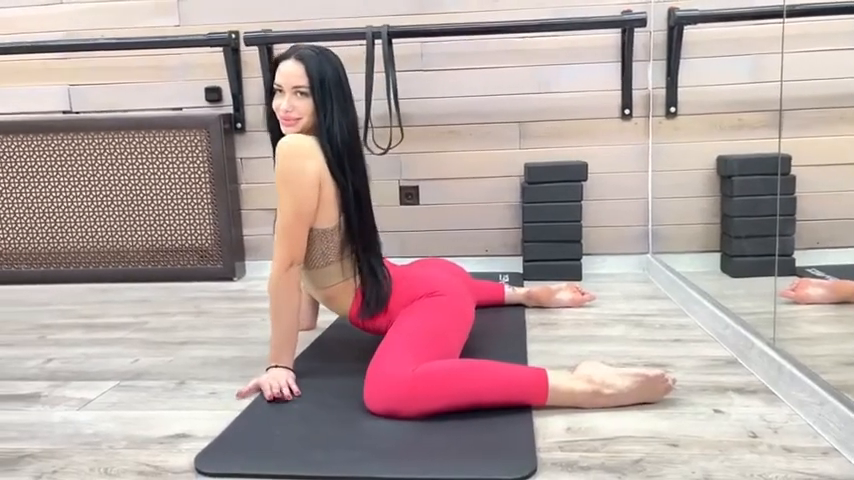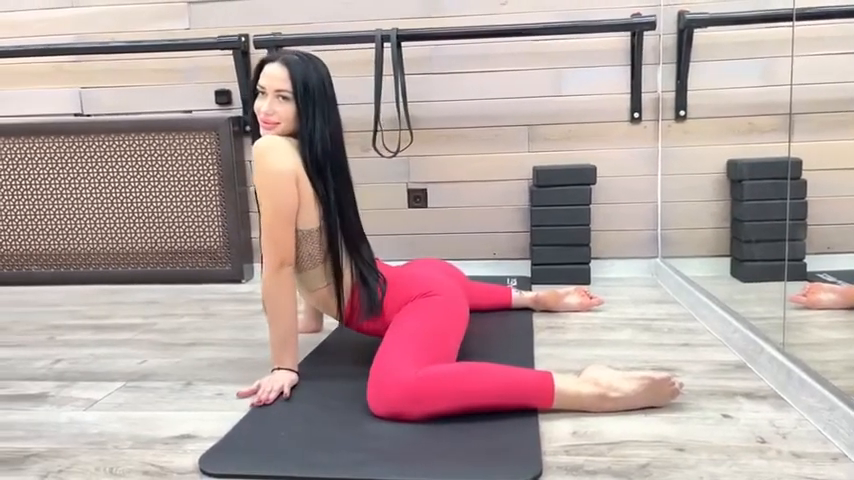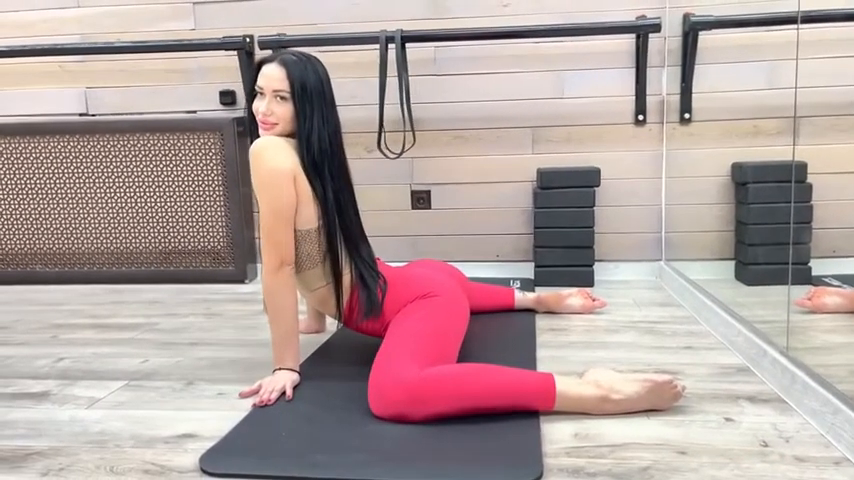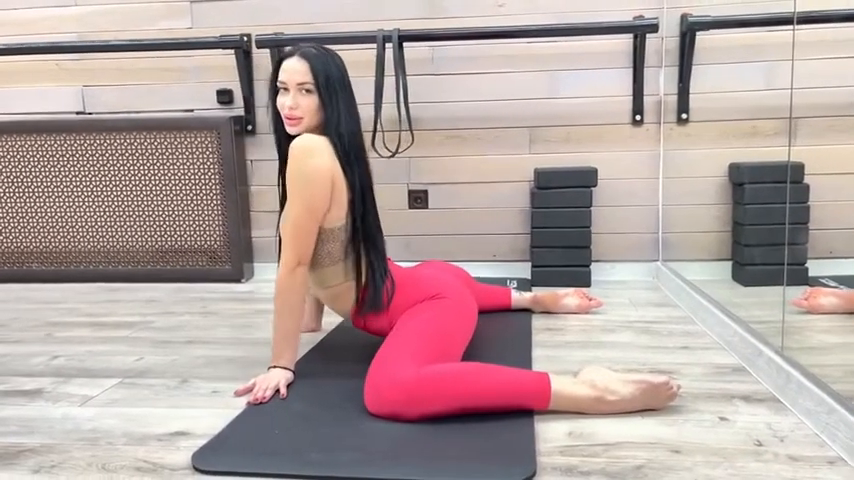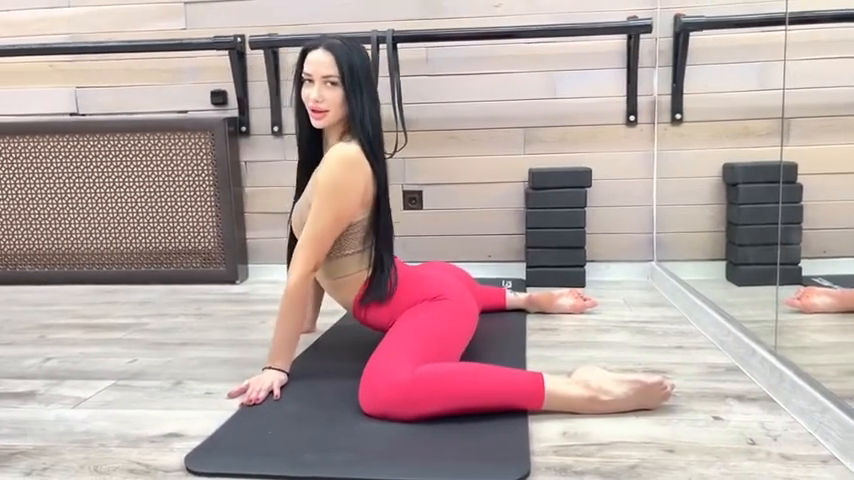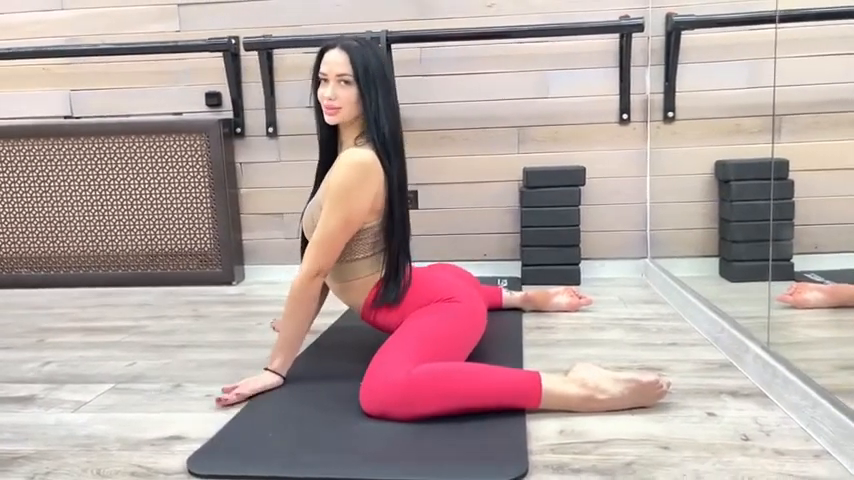
dt=0.5s
person 1, frame 1
left shoulder: (296, 151)
right shoulder: (323, 150)
left elbow: (287, 264)
right elbow: (314, 255)
left wrist: (280, 364)
right wrist: (307, 314)
left hip: (426, 297)
right hip: (415, 282)
left knee: (389, 392)
left ankle: (585, 385)
right ankle: (528, 293)
person 1, frame 2
left shoulder: (272, 152)
right shoulder: (308, 152)
left elbow: (279, 265)
left wrist: (284, 365)
right wrist: (312, 316)
left hip: (420, 297)
right hip: (415, 281)
left knee: (393, 393)
left ankle: (591, 389)
right ankle: (536, 298)
person 1, frame 3
left shoulder: (270, 154)
right shoulder: (310, 153)
left elbow: (278, 265)
left wrist: (285, 365)
right wrist: (316, 315)
left hip: (416, 297)
right hip: (412, 283)
left knee: (394, 394)
left ankle: (594, 391)
right ankle: (537, 299)
person 1, frame 4
left shoulder: (308, 150)
right shoulder: (329, 150)
left elbow: (294, 264)
right elbow: (321, 258)
left wrist: (282, 363)
right wrist: (312, 316)
left hip: (430, 299)
right hip: (419, 284)
left knee: (390, 391)
left ankle: (589, 390)
right ankle: (534, 299)
person 1, frame 5
left shoulder: (344, 161)
right shoulder: (330, 152)
left elbow: (303, 269)
right elbow: (321, 262)
left wrist: (276, 365)
right wrist: (307, 319)
left hip: (431, 300)
right hip: (421, 286)
left knee: (385, 393)
left ankle: (581, 390)
right ankle: (527, 299)
person 1, frame 6
left shoulder: (357, 165)
right shoulder: (347, 152)
left elbow: (311, 272)
right elbow: (324, 266)
left wrist: (276, 367)
right wrist: (296, 322)
left hip: (440, 304)
right hip: (430, 287)
left knee: (385, 392)
left ankle: (579, 388)
right ankle: (525, 298)
